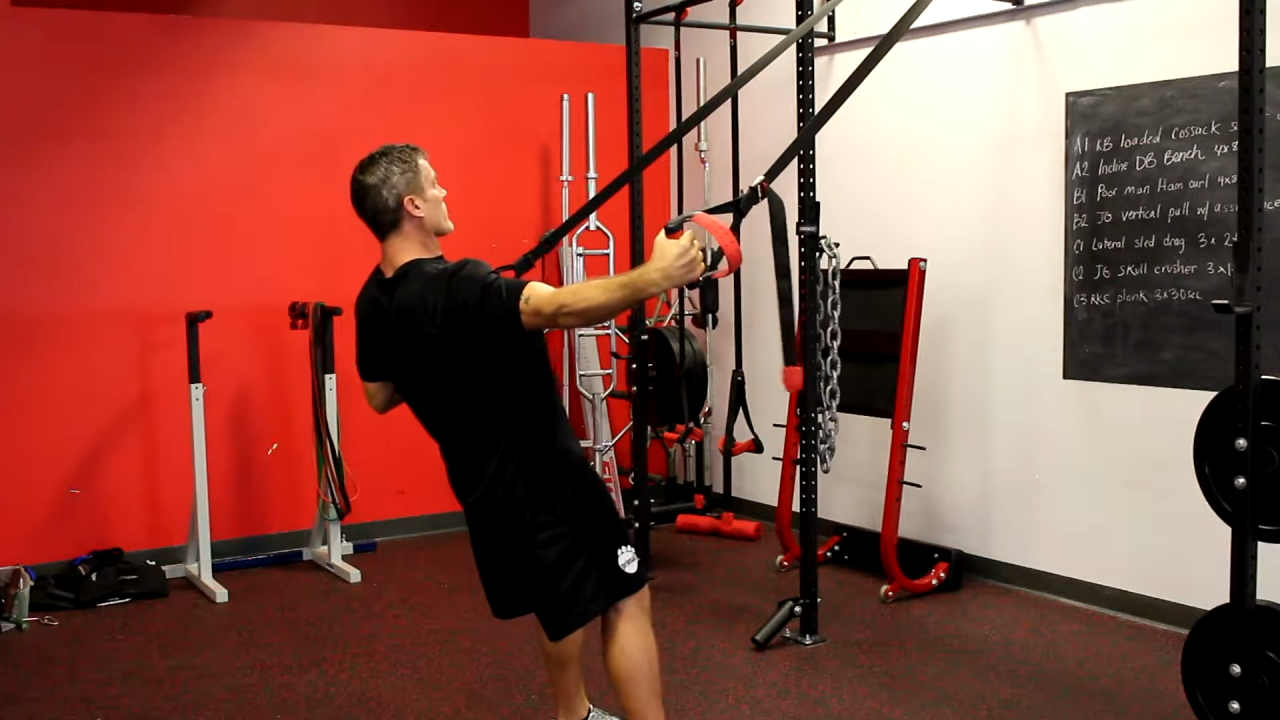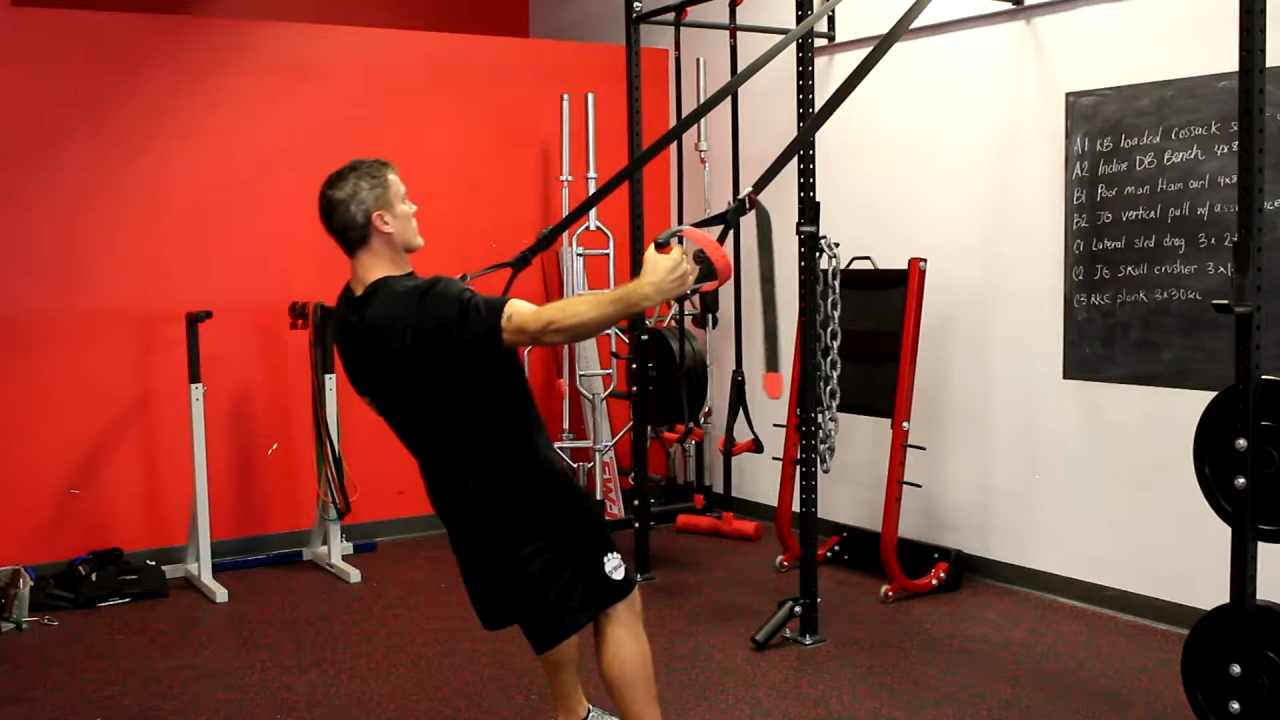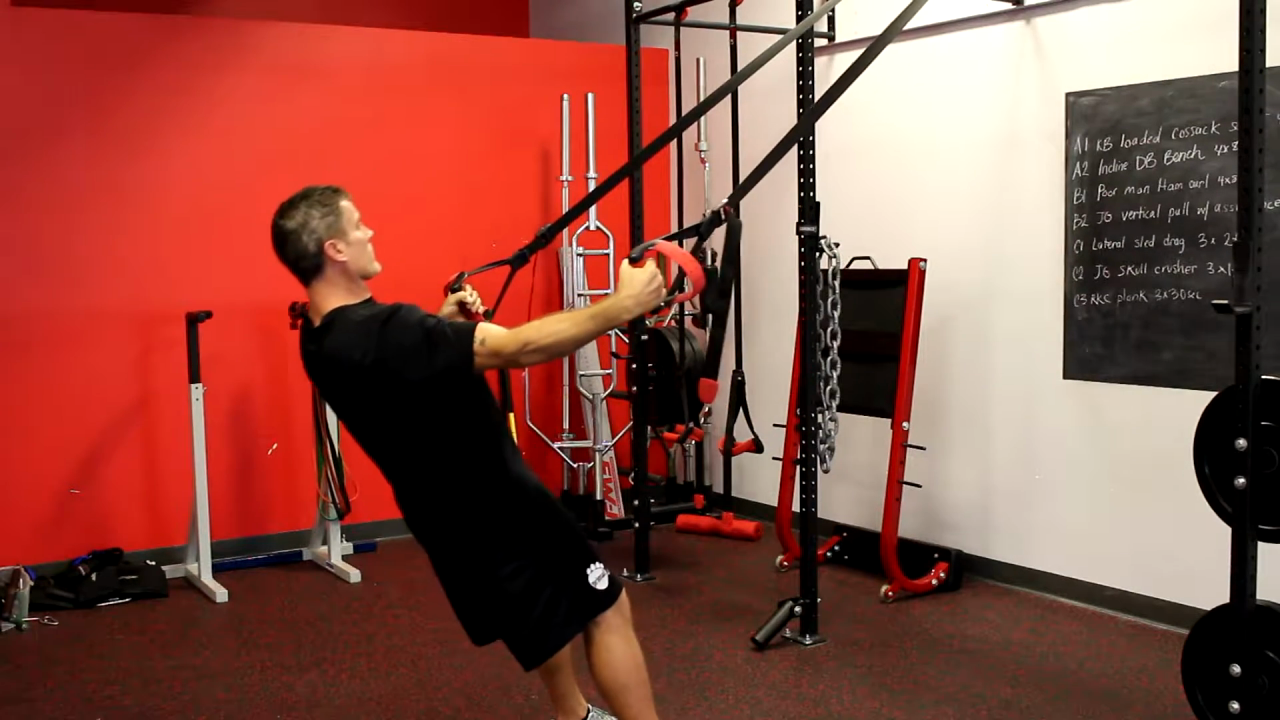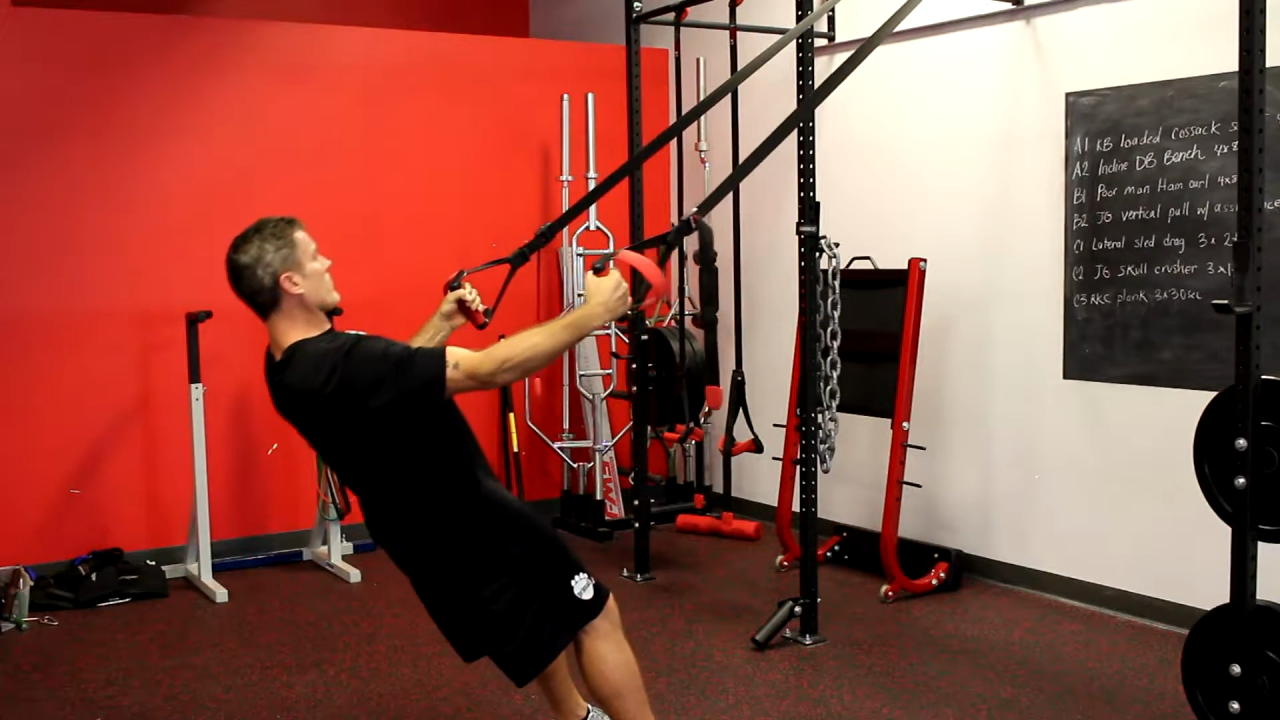
dt=0.4s
person 1, frame 1
left shoulder: (375, 302)
right shoulder: (455, 288)
left elbow: (381, 396)
right elbow: (560, 308)
right wrist: (657, 275)
left hip: (486, 480)
right hip: (536, 475)
left knee: (565, 595)
right knee: (627, 602)
person 1, frame 2
left shoulder: (353, 316)
right shoulder: (424, 305)
right elbow: (544, 325)
right wrist: (645, 290)
left hip: (467, 494)
right hip: (515, 488)
left knee: (560, 602)
right knee: (617, 606)
person 1, frame 3
left shoulder: (323, 338)
right shoulder: (381, 332)
right elbow: (518, 348)
left wrist: (445, 326)
right wrist: (622, 304)
left hip: (445, 507)
right hip: (489, 505)
left knee: (554, 608)
right knee: (607, 611)
person 1, frame 4
left shoulder: (293, 365)
right shoulder: (342, 364)
right elbow: (488, 369)
left wrist: (441, 323)
right wrist: (591, 314)
left hip: (423, 524)
right hip: (463, 525)
left knee: (547, 614)
right knee: (597, 618)
